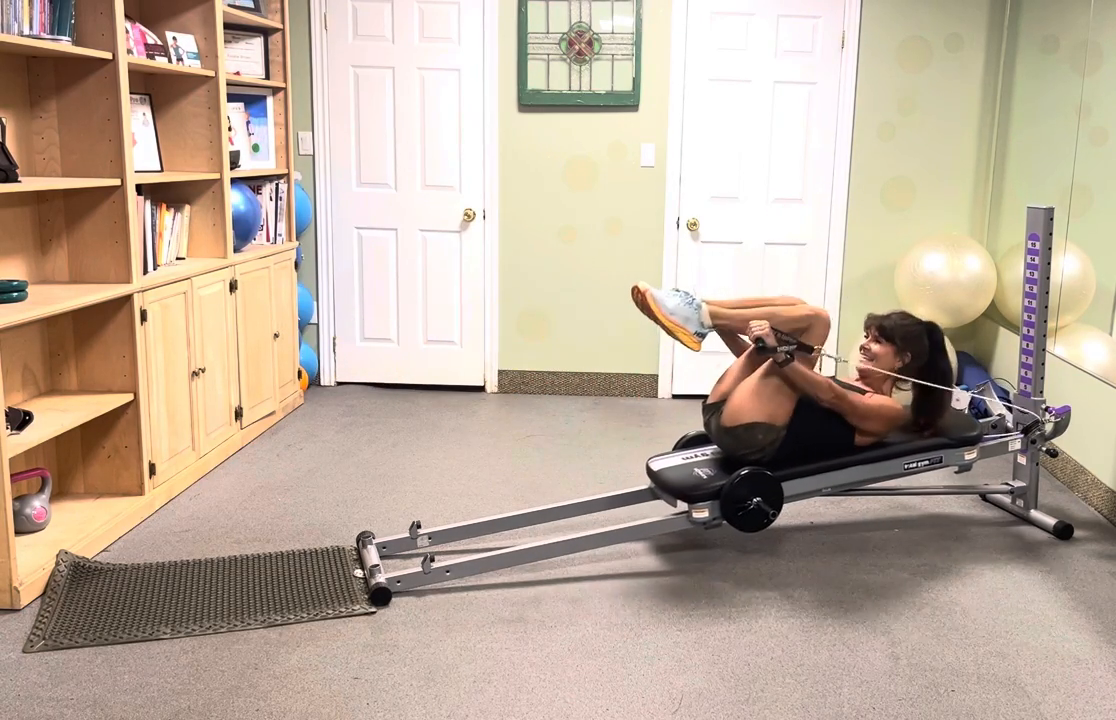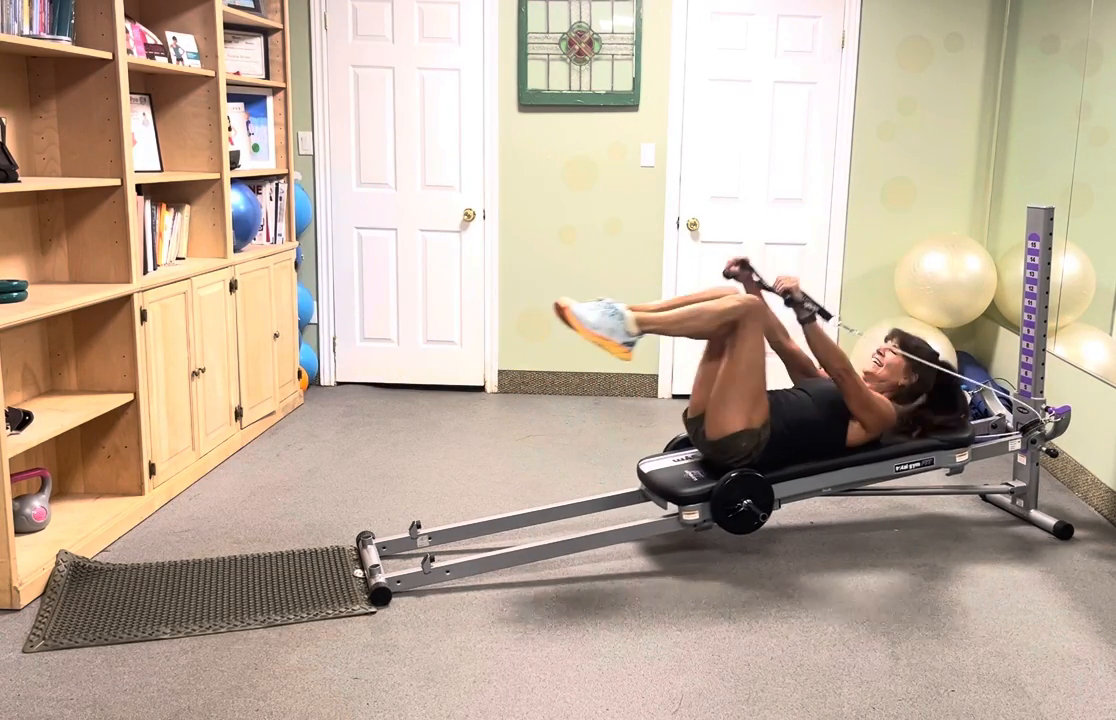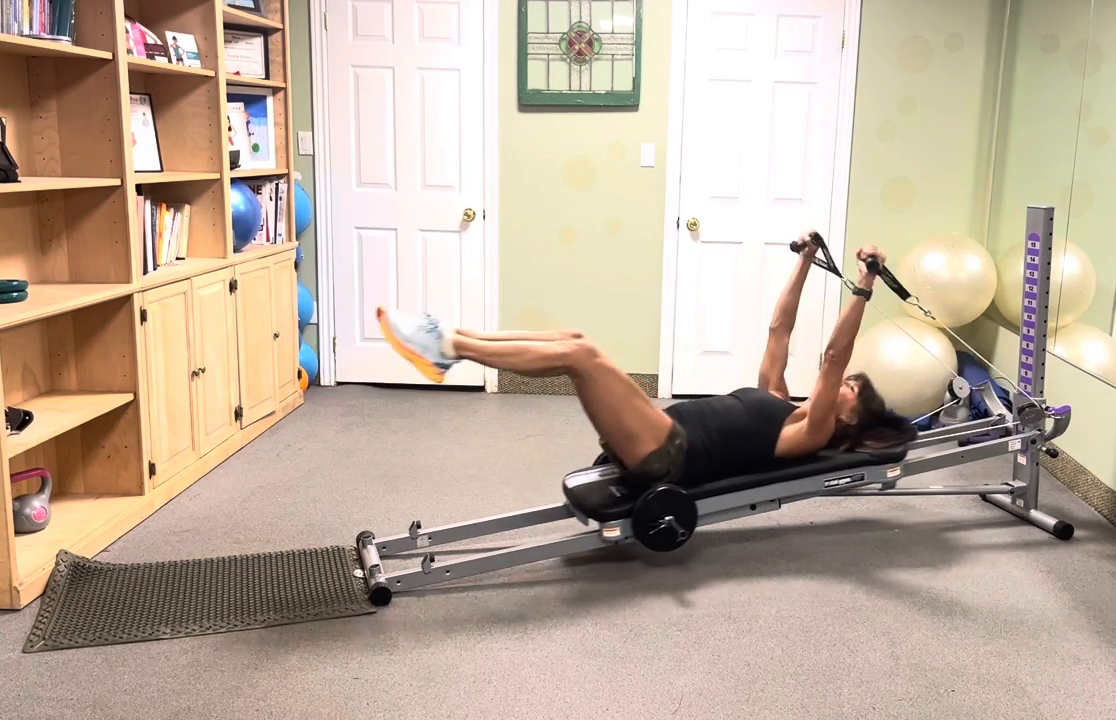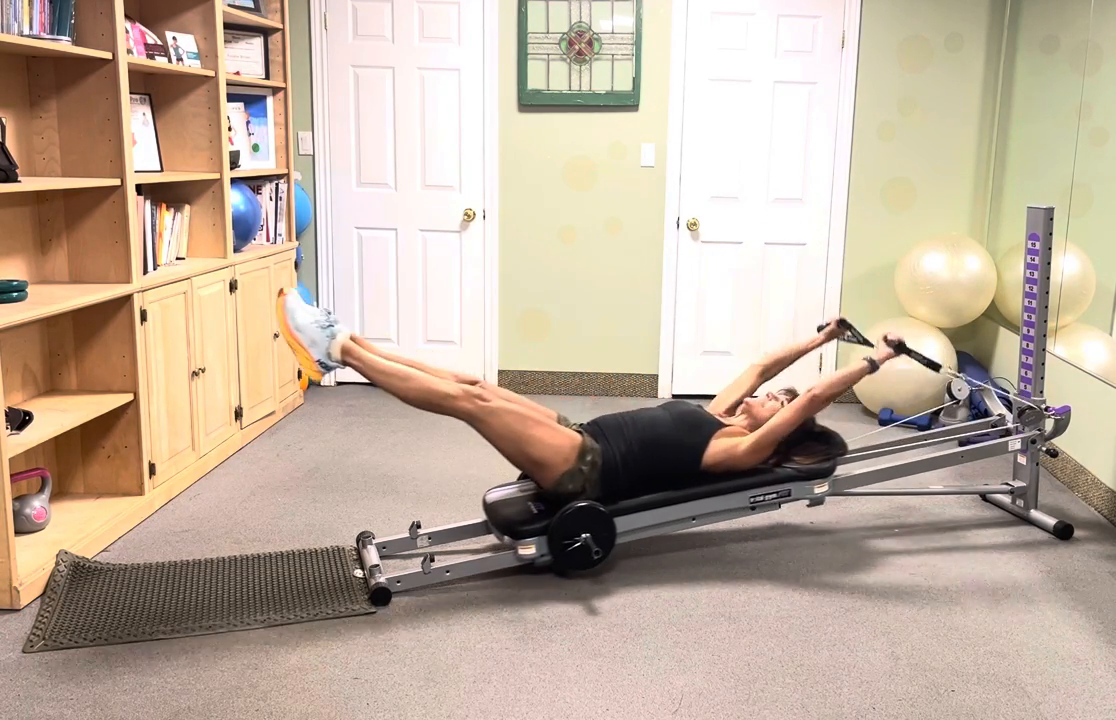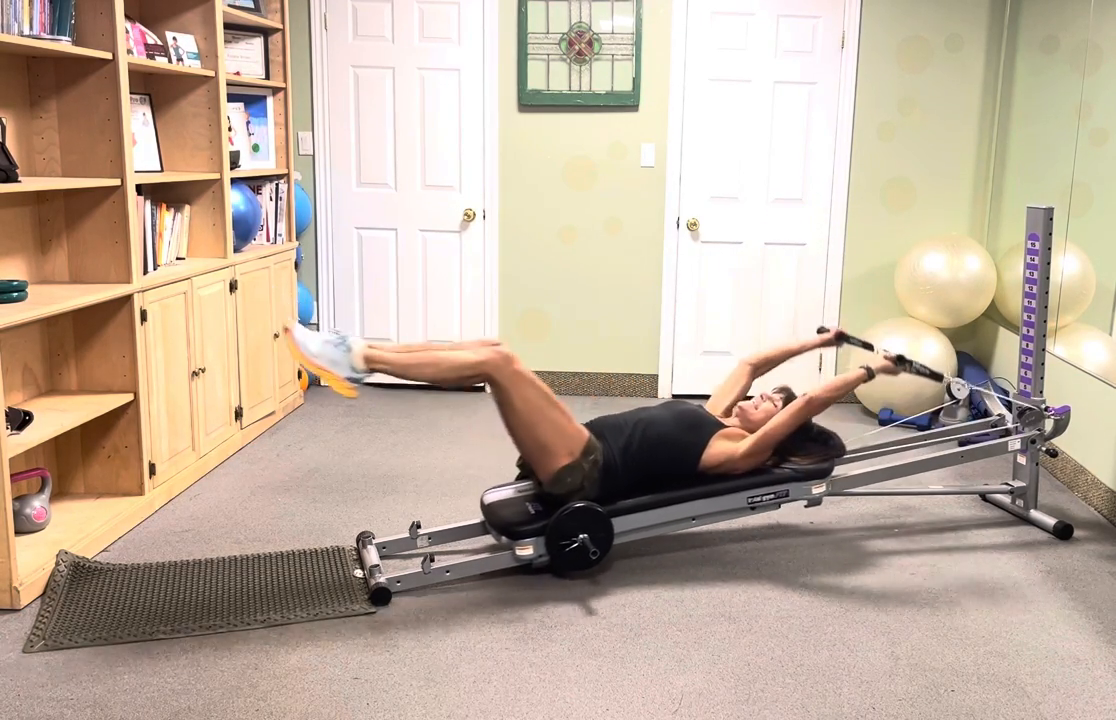
dt=0.5s
person 1, frame 1
left shoulder: (888, 412)
right shoulder: (847, 386)
left elbow: (830, 396)
right elbow: (762, 370)
left wrist: (777, 354)
right wrist: (723, 329)
left hip: (752, 436)
right hip: (724, 417)
left knee: (815, 318)
right knee: (793, 308)
left ankle: (703, 316)
right ankle: (703, 317)
person 1, frame 2
left shoulder: (881, 416)
right shoulder: (834, 388)
left elbow: (842, 371)
right elbow: (782, 343)
left wrist: (804, 315)
right wrist: (752, 284)
left hip: (742, 443)
right hip: (709, 425)
left knee: (746, 308)
right knee: (734, 300)
left ankle: (629, 325)
right ankle: (627, 319)
person 1, frame 3
left shoulder: (814, 434)
right shoulder: (775, 401)
left elbow: (835, 356)
right elbow: (779, 329)
left wrist: (862, 288)
right wrist: (803, 264)
left hip: (668, 455)
right hip: (657, 437)
left knee: (580, 353)
right knee: (572, 340)
left ankle: (450, 347)
right ankle: (453, 341)
person 1, frame 4
left shoulder: (743, 451)
right shoulder: (719, 420)
left elbow: (811, 400)
right elbow: (760, 366)
left wrist: (874, 361)
right wrist: (823, 337)
left hip: (587, 471)
right hip: (584, 441)
left knee: (468, 398)
right knee: (470, 383)
left ankle: (340, 351)
right ankle: (346, 344)
person 1, frame 5
left shoulder: (744, 455)
right shoulder: (720, 419)
left elbow: (808, 404)
right elbow: (752, 366)
left wrist: (868, 371)
right wrist: (817, 340)
left hip: (582, 474)
right hip: (582, 455)
left knee: (500, 360)
right knee: (496, 346)
left ankle: (362, 362)
right ankle: (362, 354)
